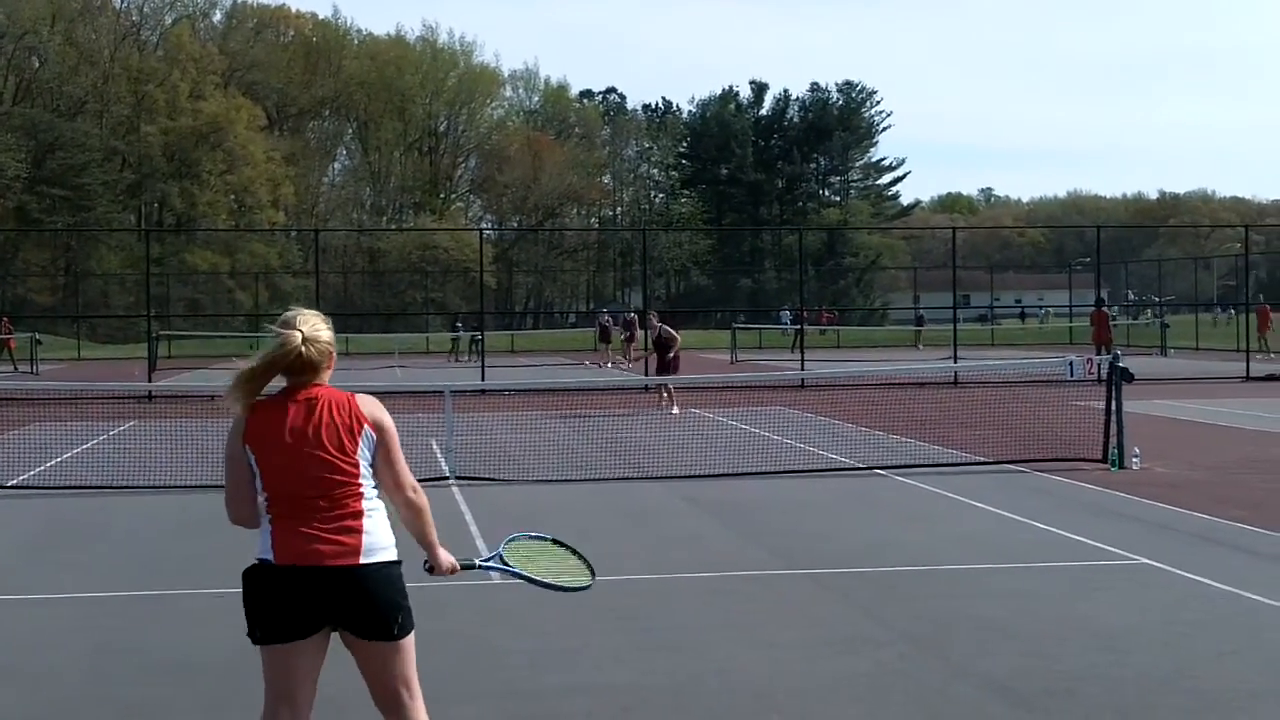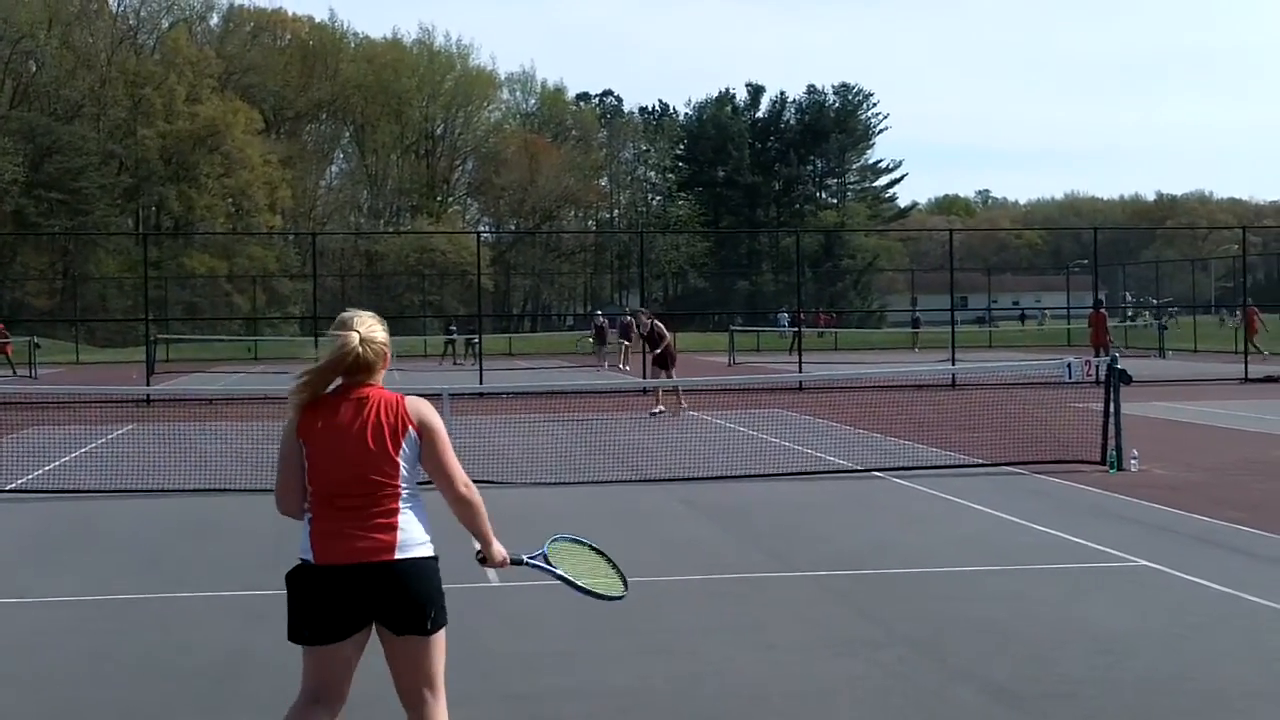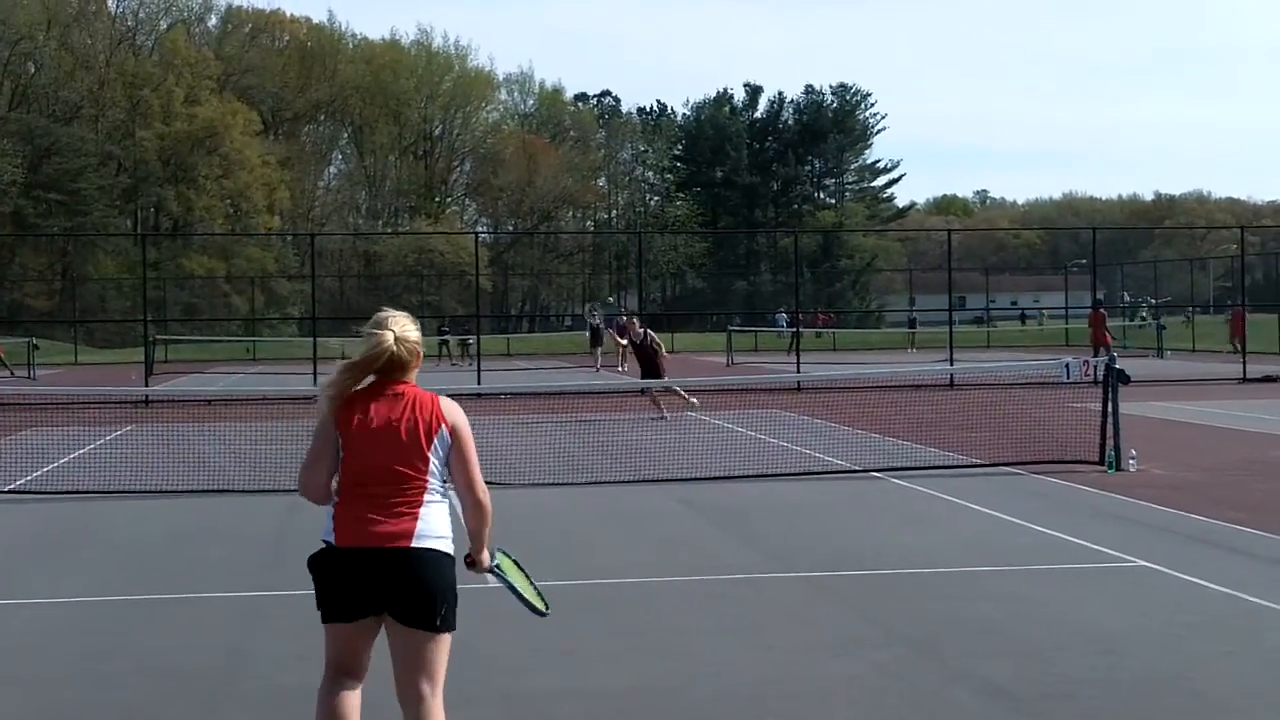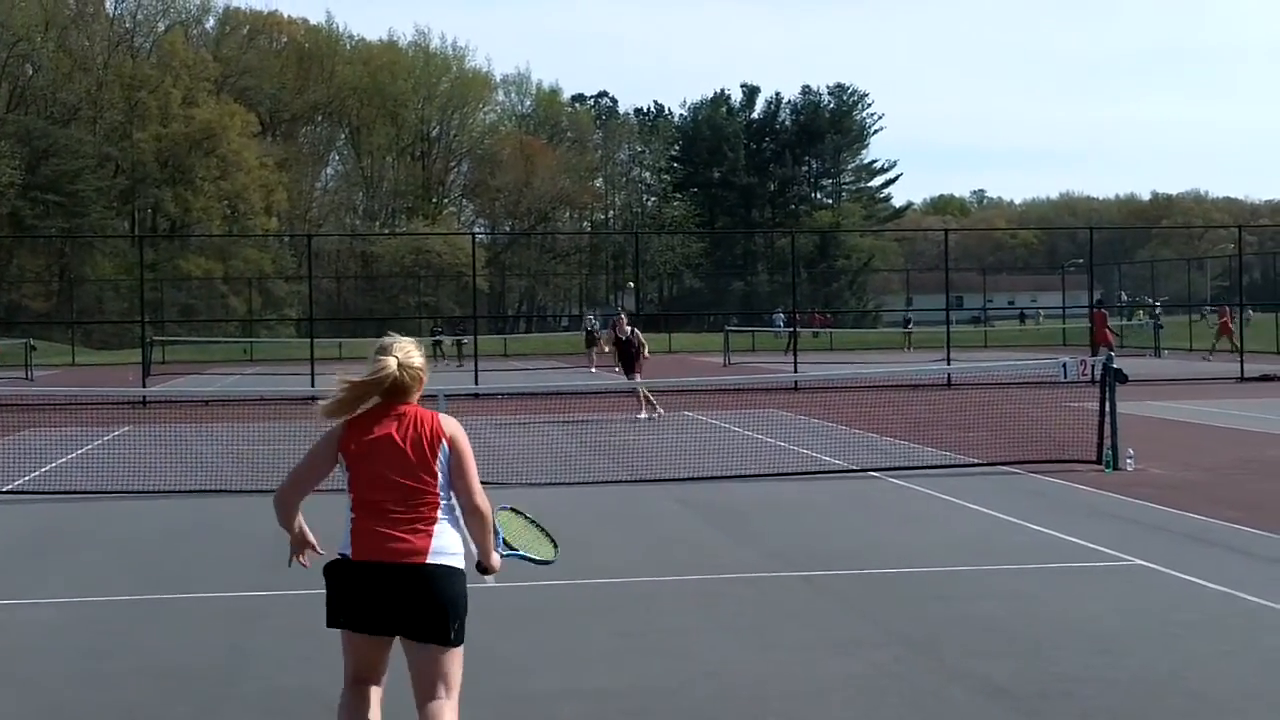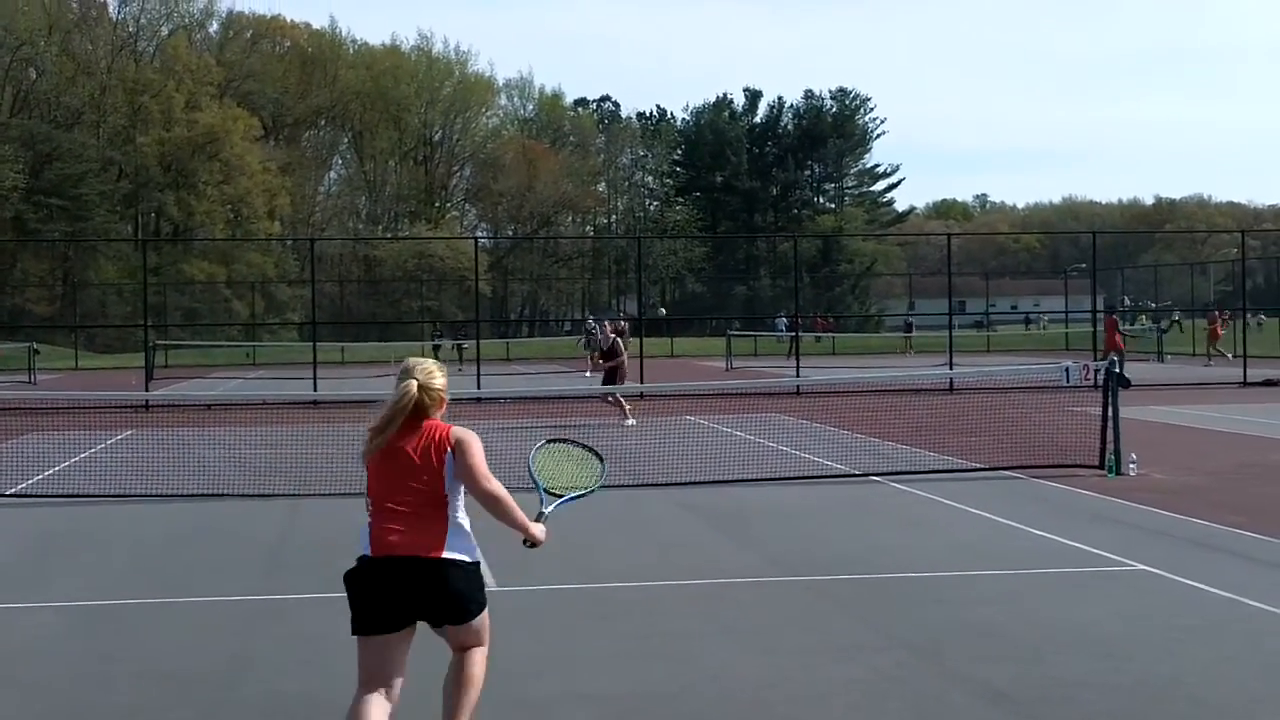
dt=0.2s
person 1, frame 1
left shoulder: (249, 422)
right shoulder: (366, 410)
left elbow: (240, 513)
right elbow: (407, 494)
right wrist: (436, 550)
left hip: (284, 575)
right hip: (366, 568)
person 1, frame 2
left shoulder: (305, 417)
right shoulder: (416, 412)
left elbow: (288, 503)
right elbow: (459, 492)
right wrist: (489, 543)
left hip: (328, 571)
right hip: (403, 566)
person 1, frame 3
left shoulder: (342, 410)
right shoulder: (446, 412)
left elbow: (310, 485)
right elbow: (476, 496)
right wrist: (480, 547)
left hip: (351, 557)
right hip: (421, 558)
left knee: (343, 675)
person 1, frame 4
left shoulder: (344, 432)
right shoulder: (444, 428)
left elbow: (287, 497)
right elbow: (477, 506)
left wrist: (297, 534)
right wrist: (488, 552)
left hip: (362, 571)
right hip: (433, 572)
left knee: (362, 683)
person 1, frame 5
left shoulder: (377, 446)
right shoulder: (457, 439)
right elbow: (486, 490)
right wrist: (529, 528)
left hip: (379, 568)
right hip: (445, 566)
left knee: (377, 689)
right knee: (473, 647)
